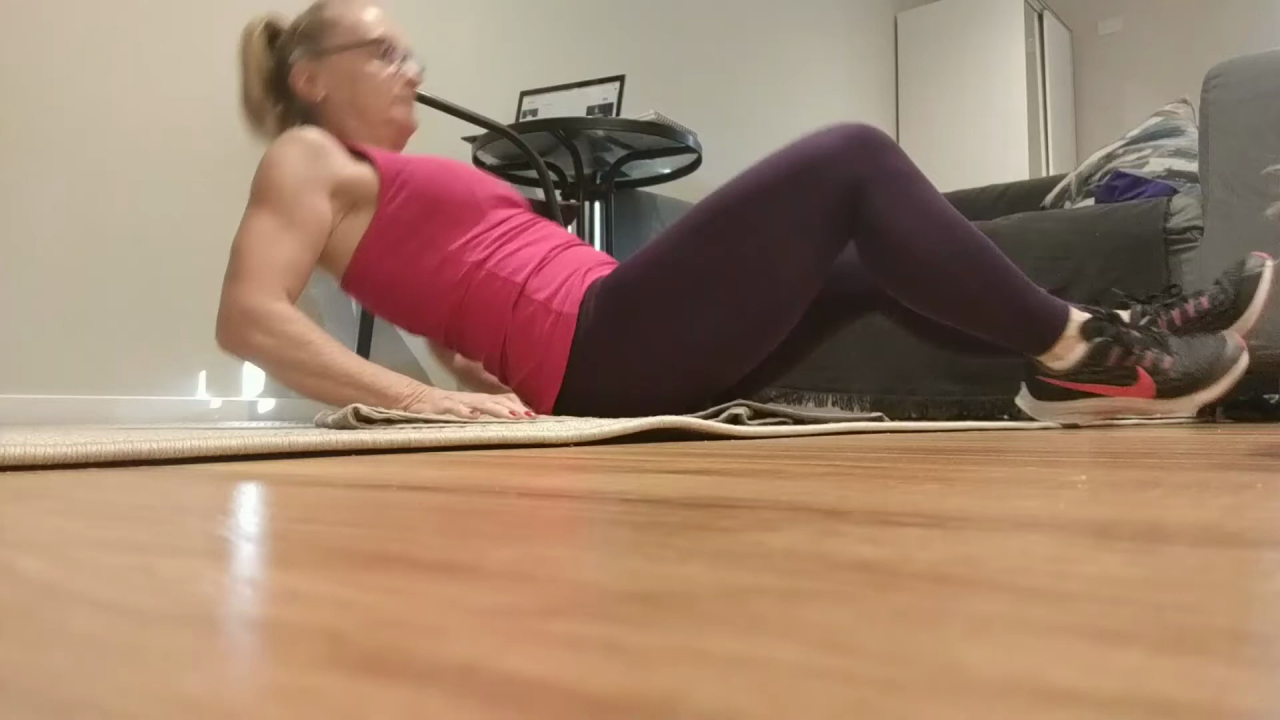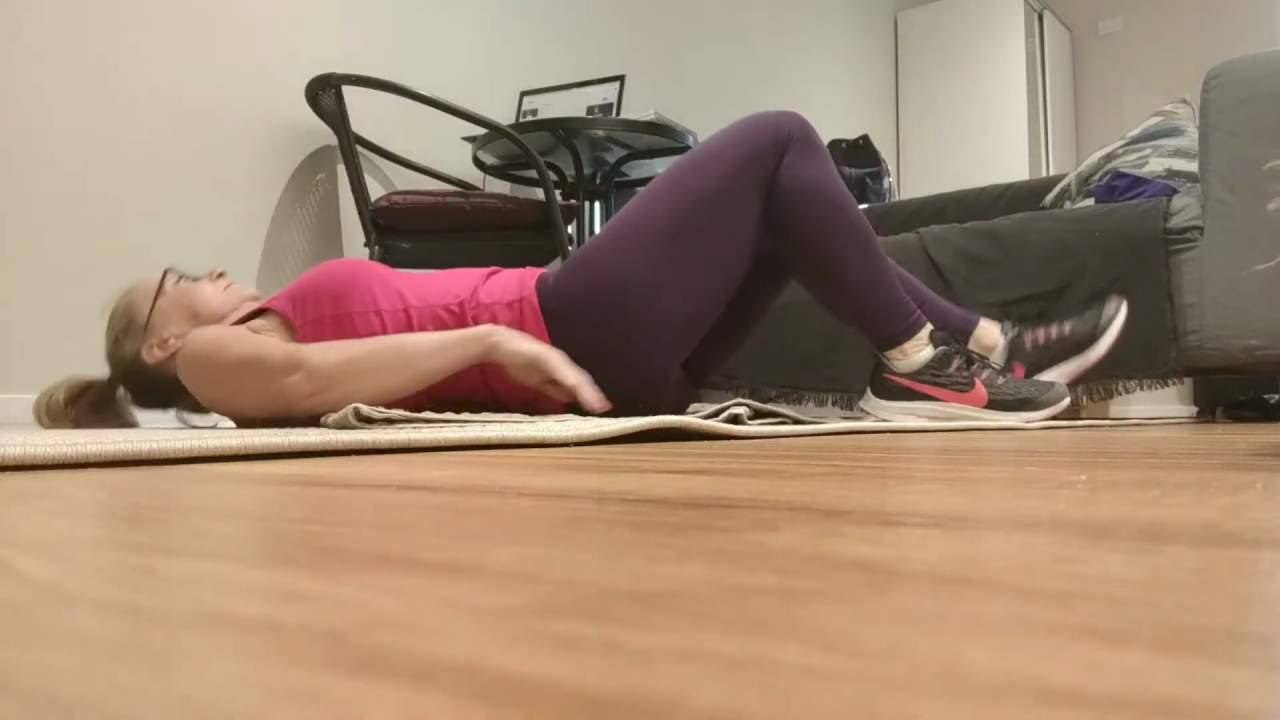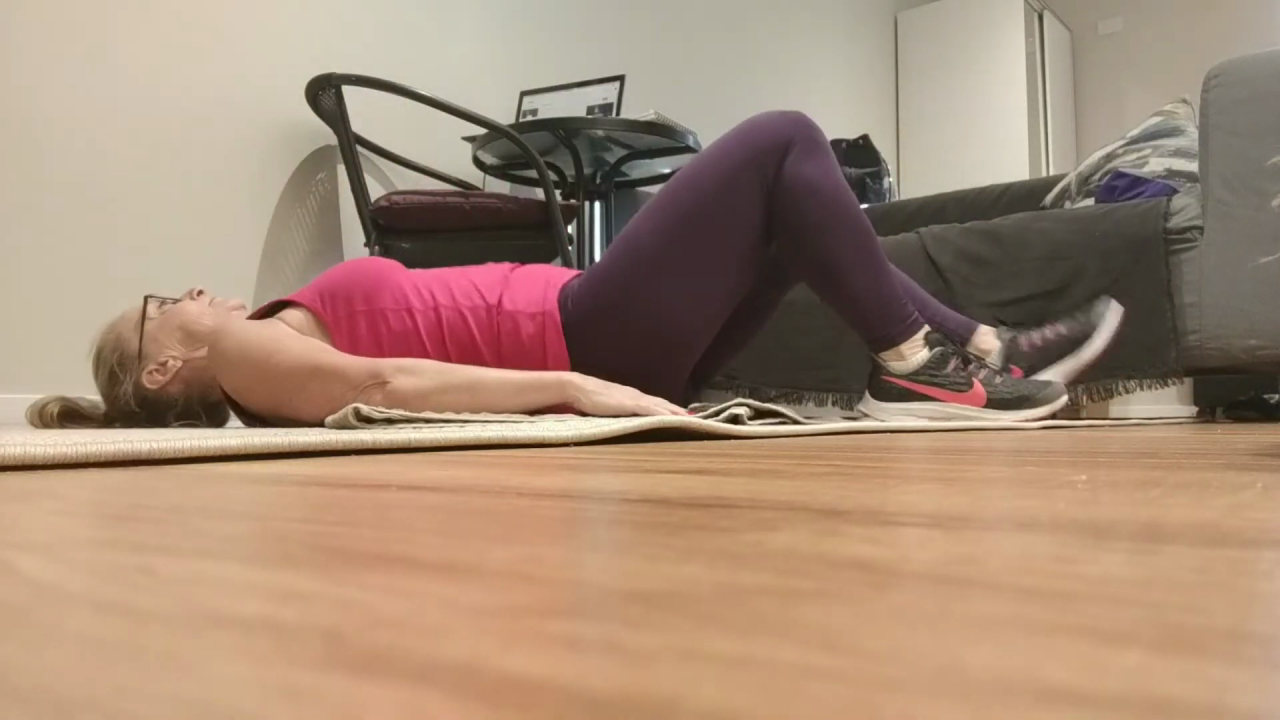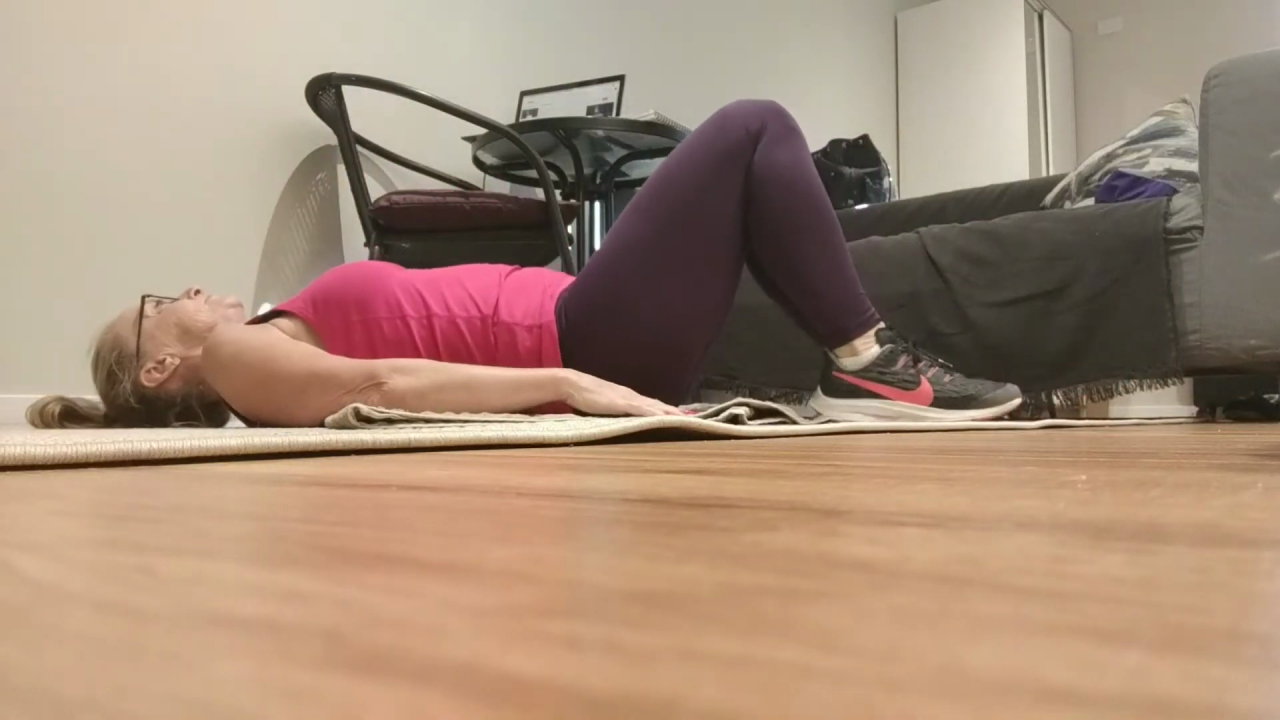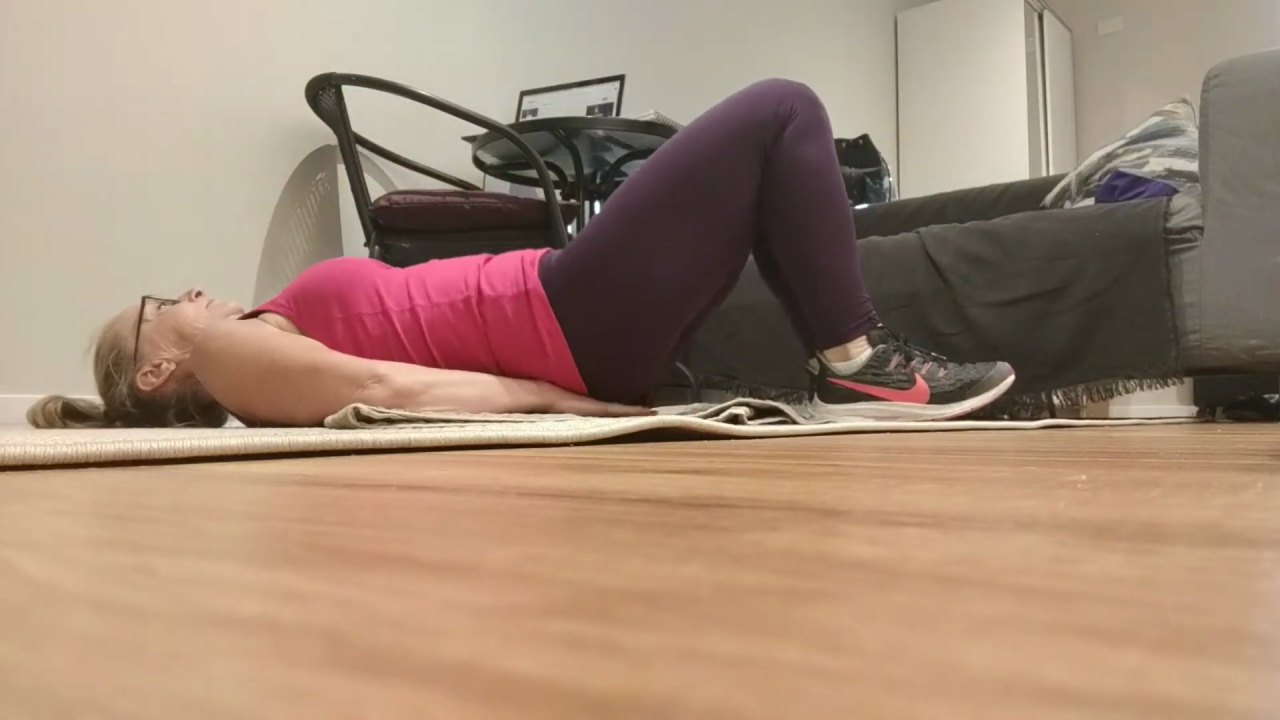
dt=0.7s
person 1, frame 1
left shoulder: (401, 175)
right shoulder: (310, 162)
left elbow: (468, 322)
right elbow: (250, 320)
right wrist: (415, 398)
left hip: (610, 348)
right hip: (598, 361)
left knee: (876, 260)
right knee: (852, 160)
left ankle: (1108, 337)
right ankle: (1077, 361)
person 1, frame 2
left shoulder: (272, 339)
right shoulder: (217, 355)
right elbow: (312, 379)
right wrist: (489, 339)
left hip: (602, 357)
right hip: (577, 336)
left knee: (790, 220)
right knee: (779, 139)
left ankle: (989, 346)
right ankle: (919, 367)
person 1, frame 3
left shoulder: (278, 337)
right shoulder: (249, 358)
right elbow: (387, 384)
right wrist: (576, 388)
left hip: (595, 334)
right hip: (591, 339)
left knee: (791, 208)
right knee: (783, 141)
left ankle: (983, 348)
right ankle: (913, 368)
person 1, frame 4
left shoulder: (268, 344)
right shoulder: (244, 366)
right elbow: (387, 386)
right wrist: (569, 384)
left hip: (571, 318)
right hip: (586, 343)
left knee: (749, 158)
right knee: (753, 128)
left ankle: (870, 361)
right ankle: (861, 367)
person 1, frame 5
left shoulder: (263, 340)
right shoulder: (230, 360)
right elbow: (385, 386)
right wrist: (557, 400)
left hip: (580, 319)
right hip: (578, 324)
left knee: (763, 168)
right knee: (783, 111)
left ankle: (854, 357)
right ankle: (857, 369)
